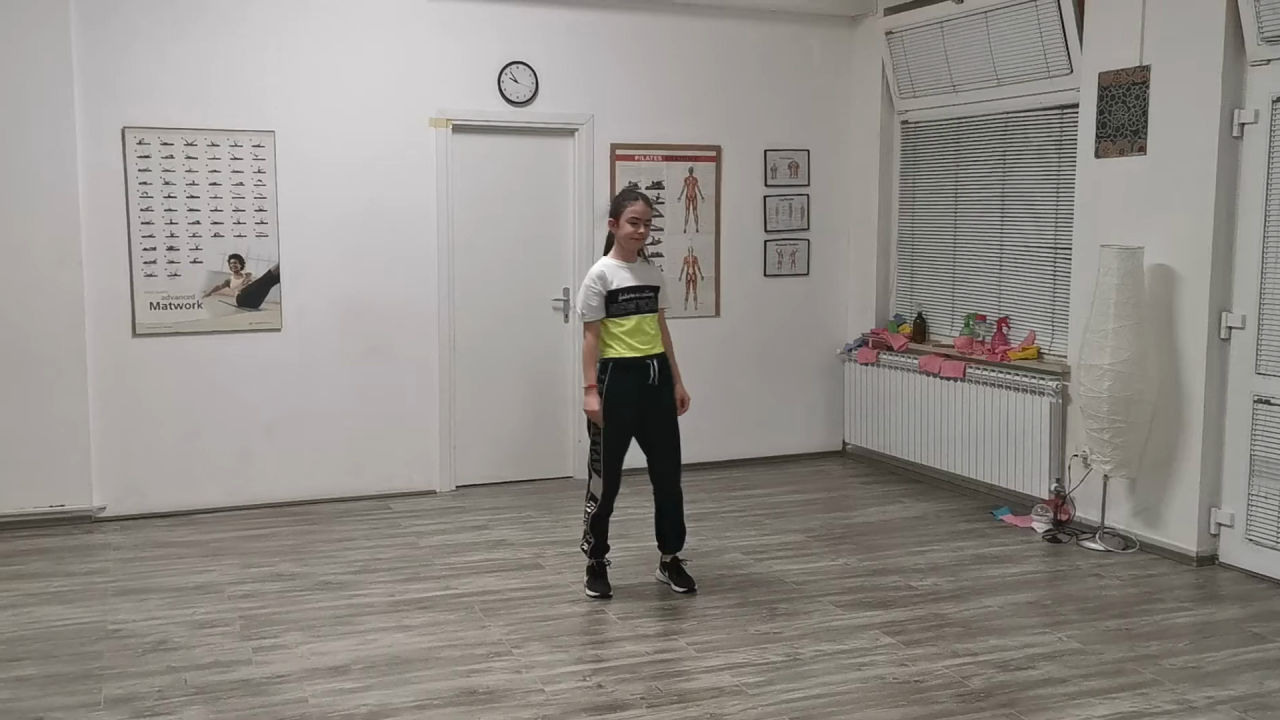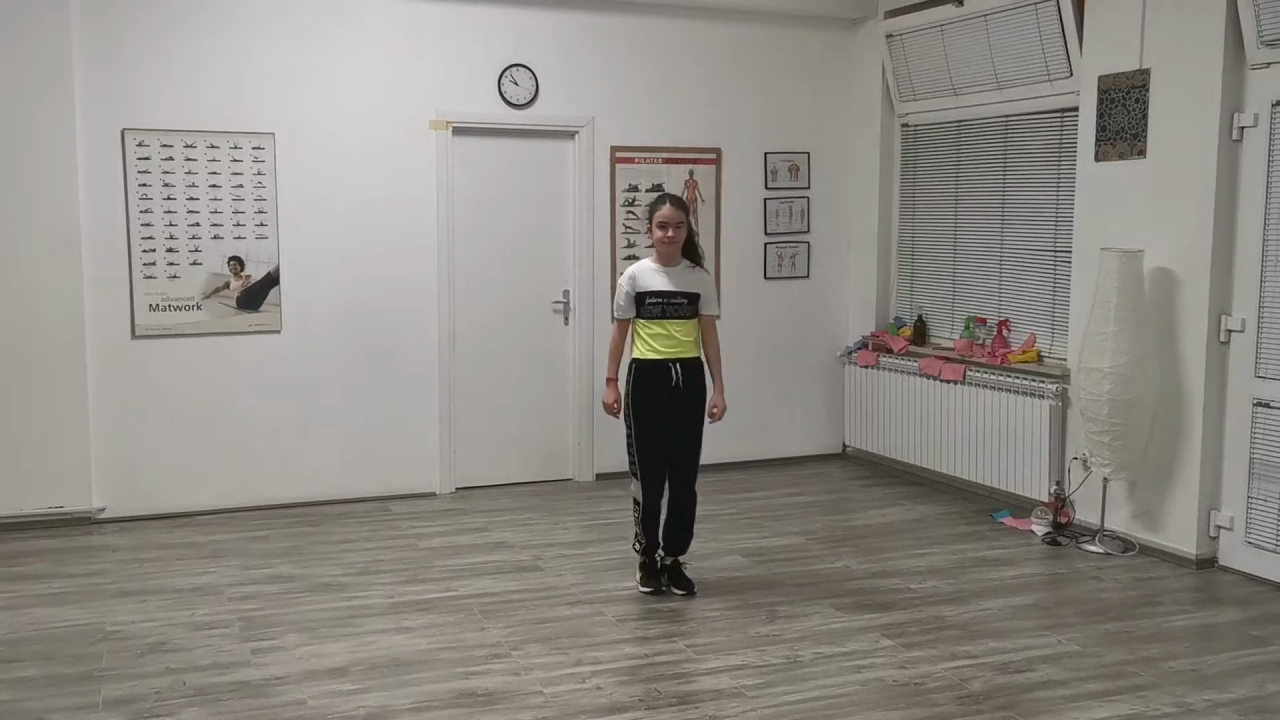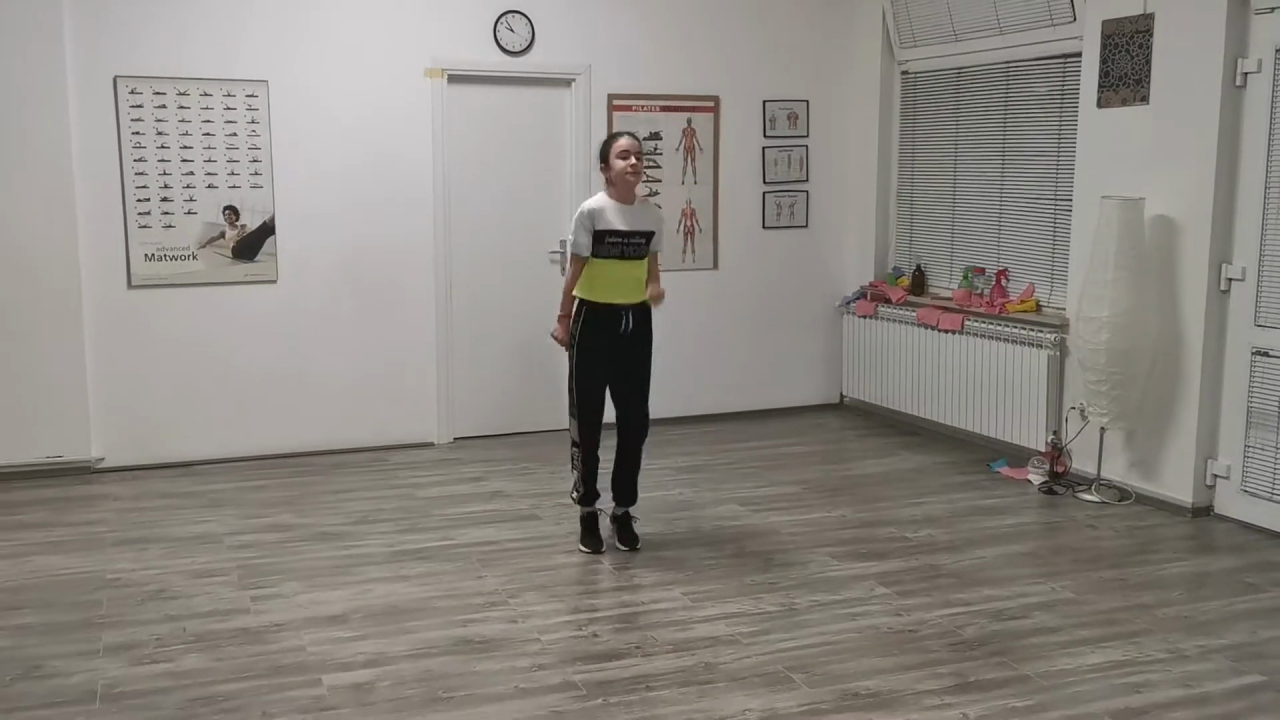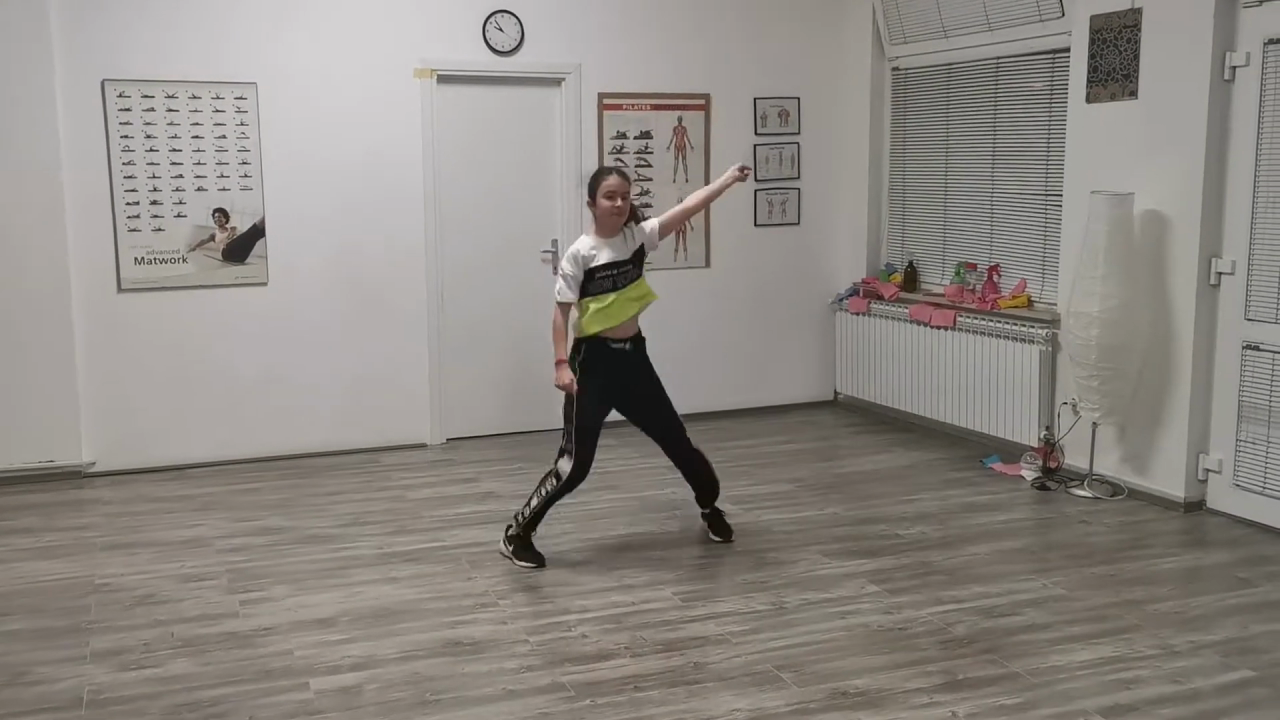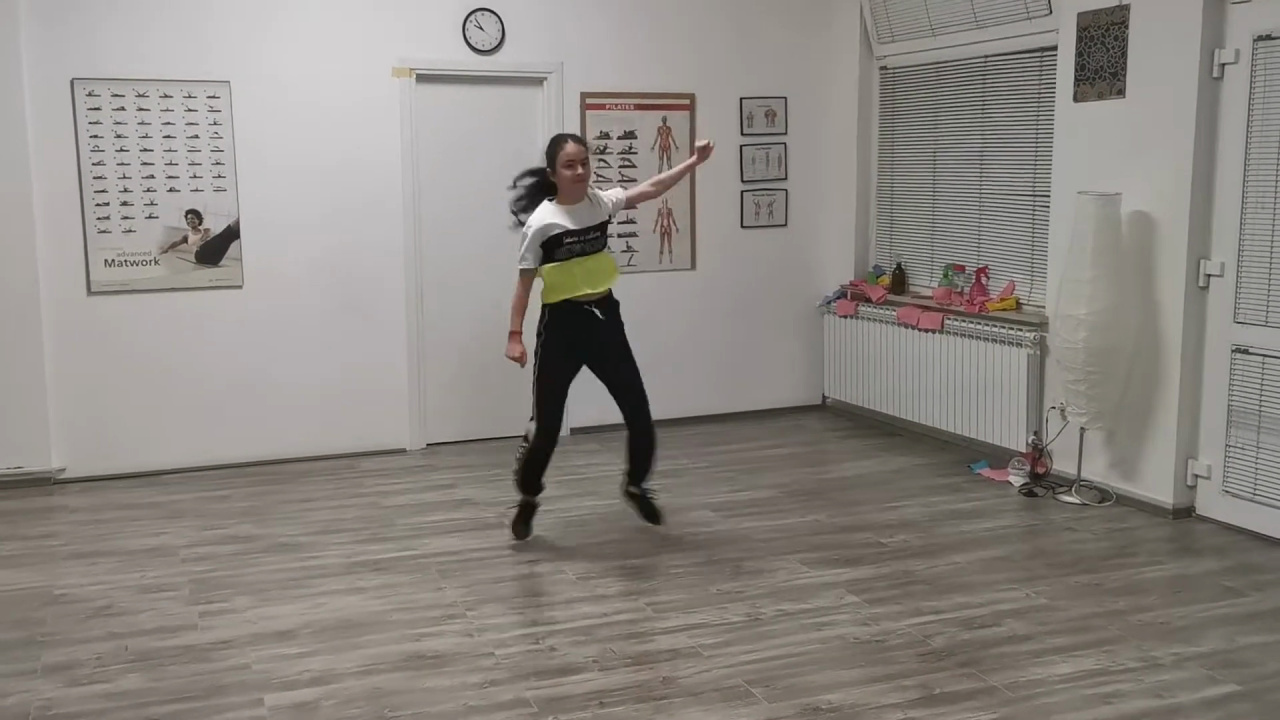
dt=1s
person 1, frame 1
left shoulder: (653, 273)
right shoulder: (600, 274)
right elbow: (592, 336)
left wrist: (677, 381)
right wrist: (591, 389)
left hip: (656, 376)
right hip: (618, 378)
left knee: (668, 471)
right knee: (606, 475)
left ankle: (670, 559)
right ankle: (595, 563)
person 1, frame 2
left shoulder: (699, 278)
right shoulder: (635, 276)
left elbow: (708, 335)
right elbow: (621, 331)
left wrist: (718, 388)
right wrist: (611, 382)
left hip: (689, 380)
right hip: (647, 378)
left knee: (684, 476)
right knee: (648, 473)
left ankle: (673, 559)
right ankle: (647, 558)
person 1, frame 3
left shoulder: (652, 214)
right shoulder: (592, 211)
right elbow: (576, 269)
left wrist: (655, 289)
right wrist: (563, 319)
left hip: (636, 322)
right hip: (595, 322)
left knee: (635, 422)
right knee: (586, 421)
left ankle: (623, 510)
right ankle: (587, 512)
person 1, frame 4
left shoulder: (638, 235)
right shoulder: (577, 254)
left elbow: (686, 209)
right elbow: (563, 314)
left wrist: (729, 179)
right wrist: (562, 365)
left hip: (633, 357)
right hip: (592, 361)
left knee: (677, 442)
right knee: (576, 462)
left ankle: (710, 508)
right ankle: (518, 533)
person 1, frame 5
left shoulder: (601, 202)
right shoulder: (541, 221)
left elbow: (651, 189)
right elbow: (525, 280)
left wrist: (693, 162)
right wrist: (514, 335)
left hip: (606, 317)
right hip: (561, 326)
left knee: (638, 412)
right knee: (546, 420)
left ankle: (637, 485)
right ankle: (527, 498)
